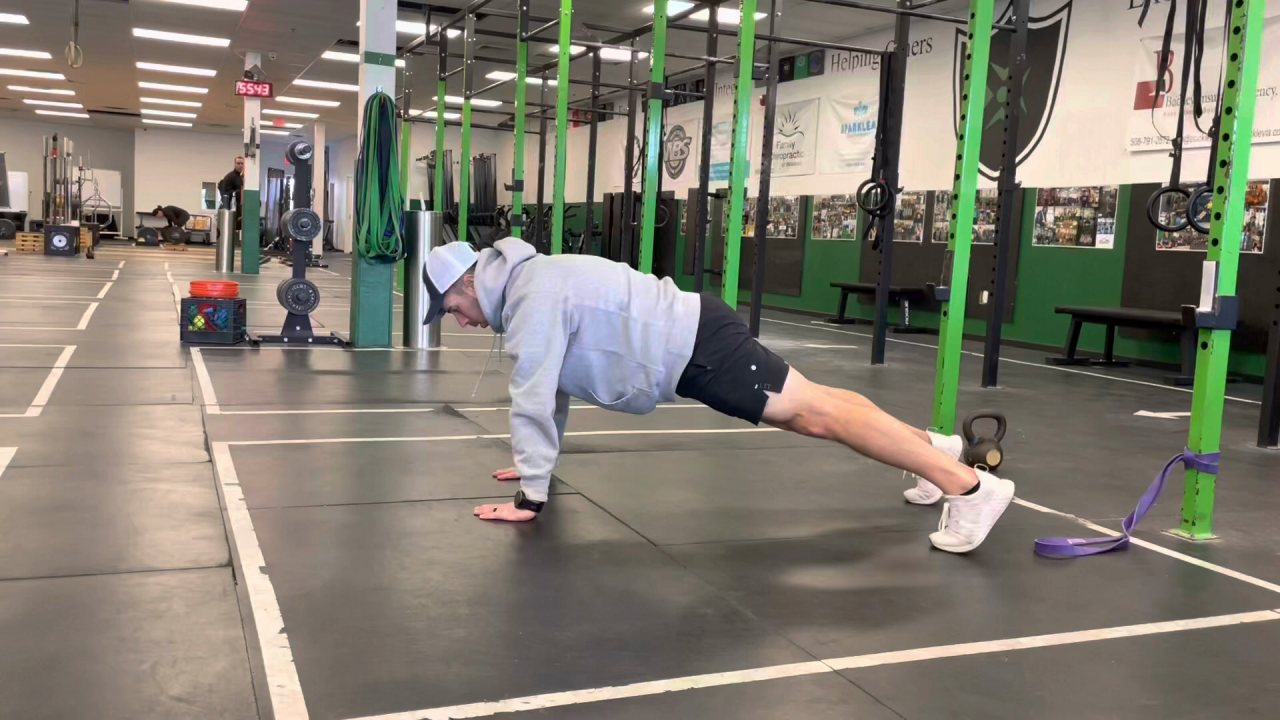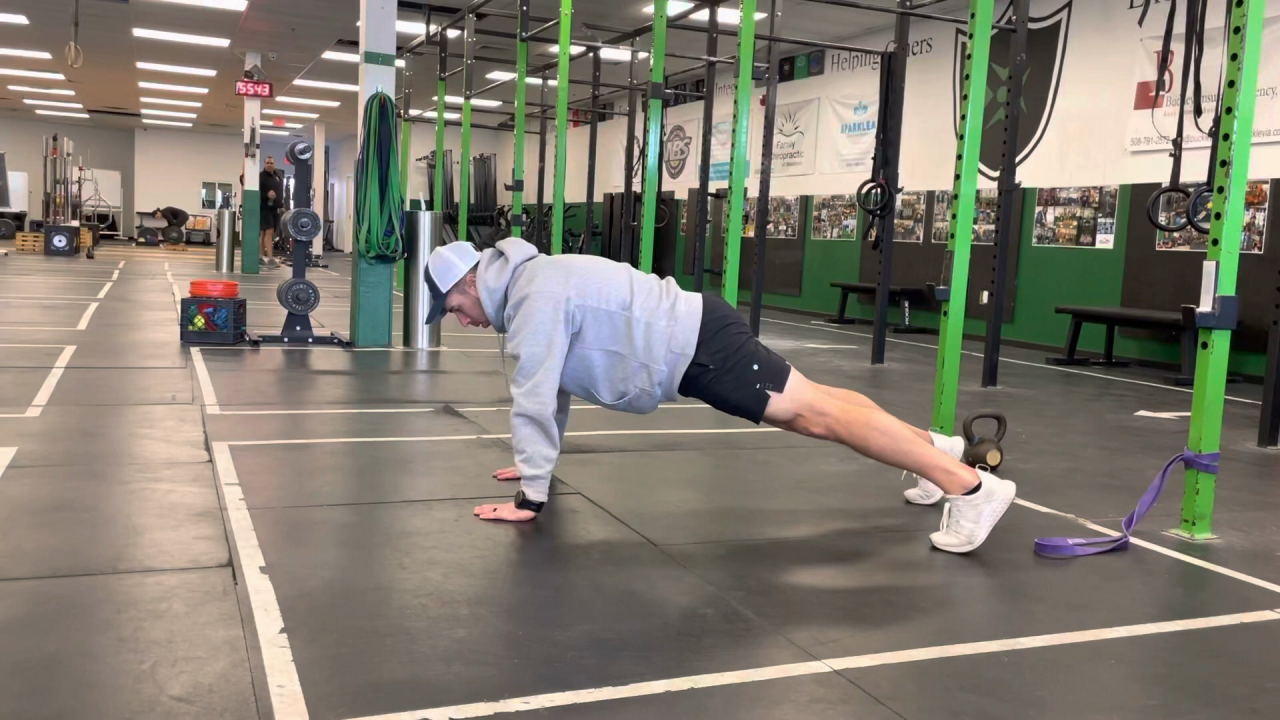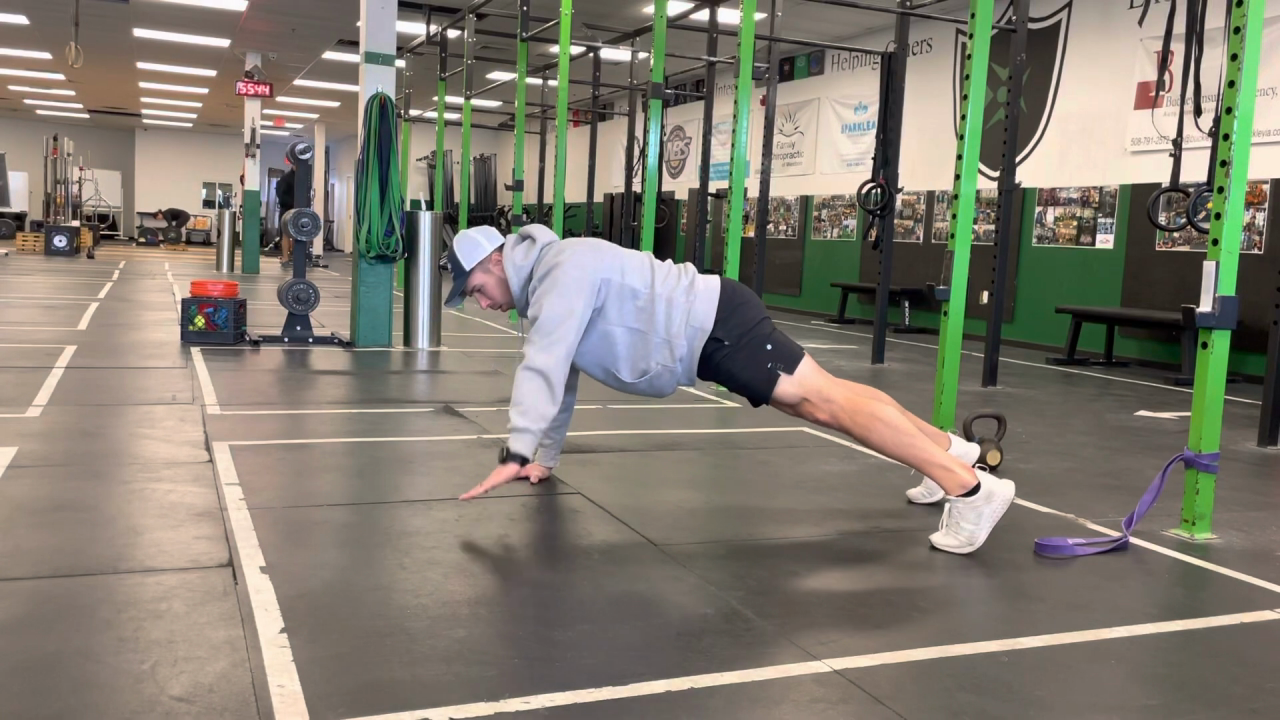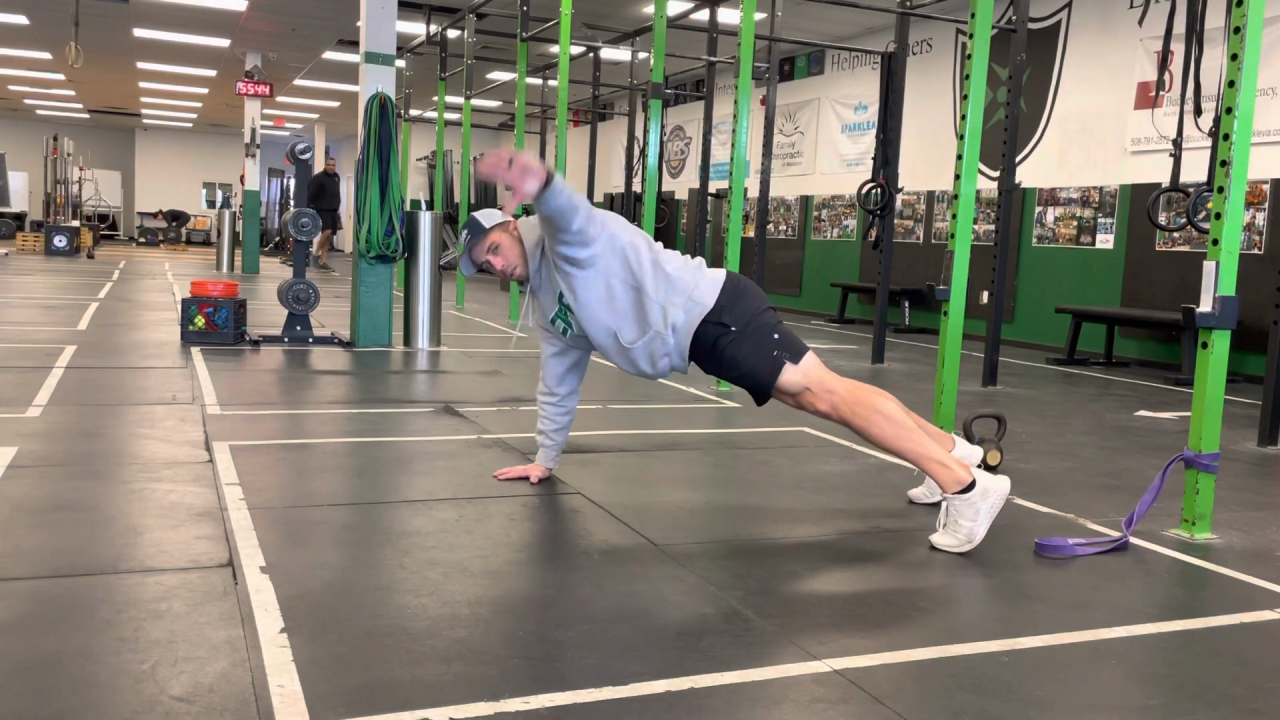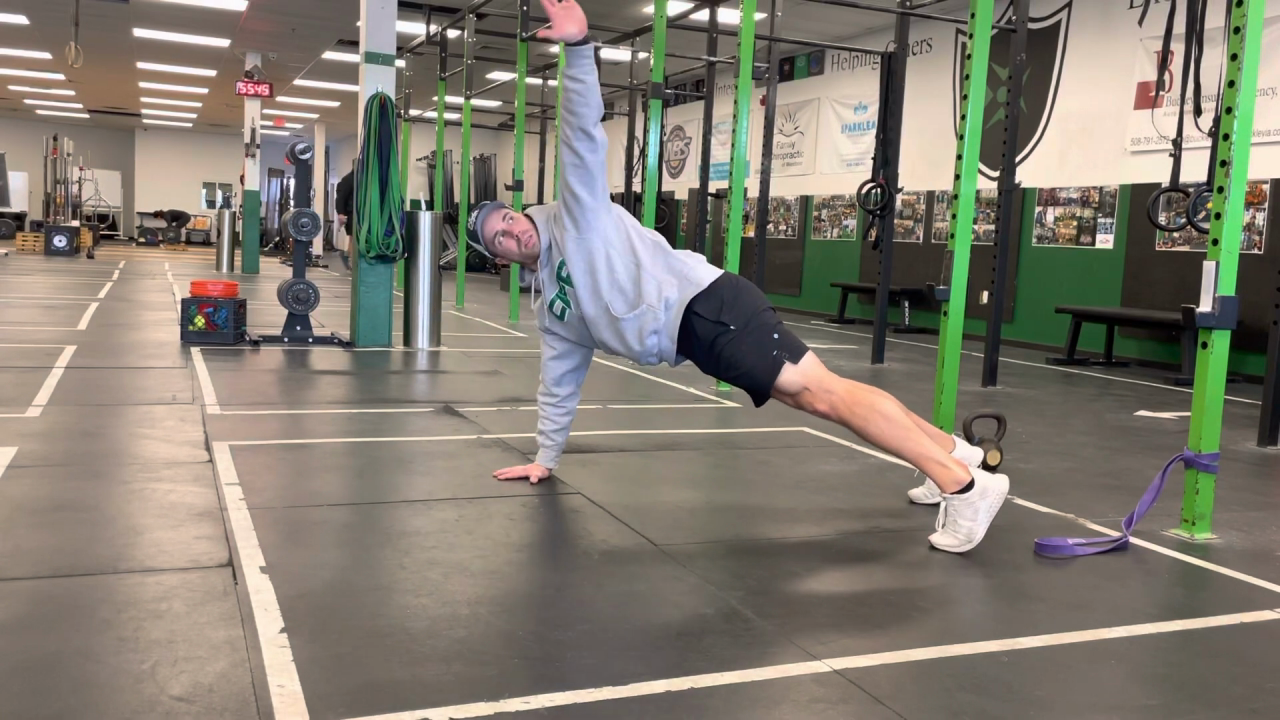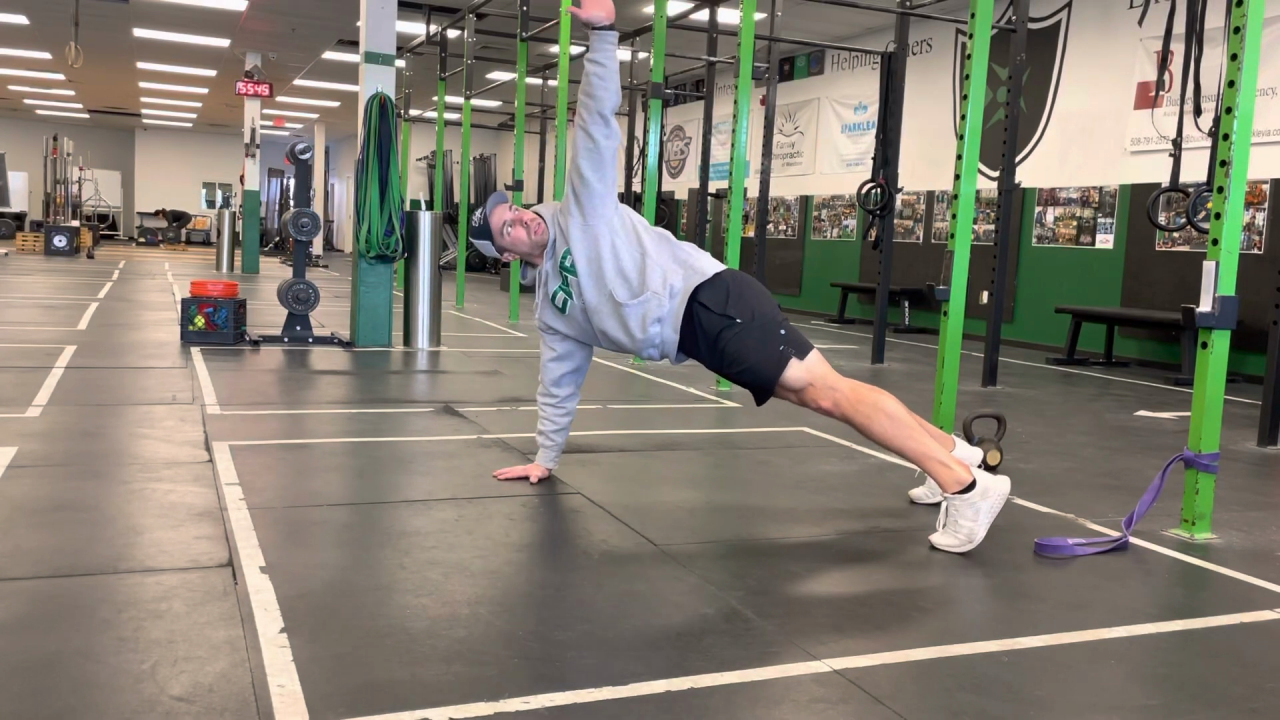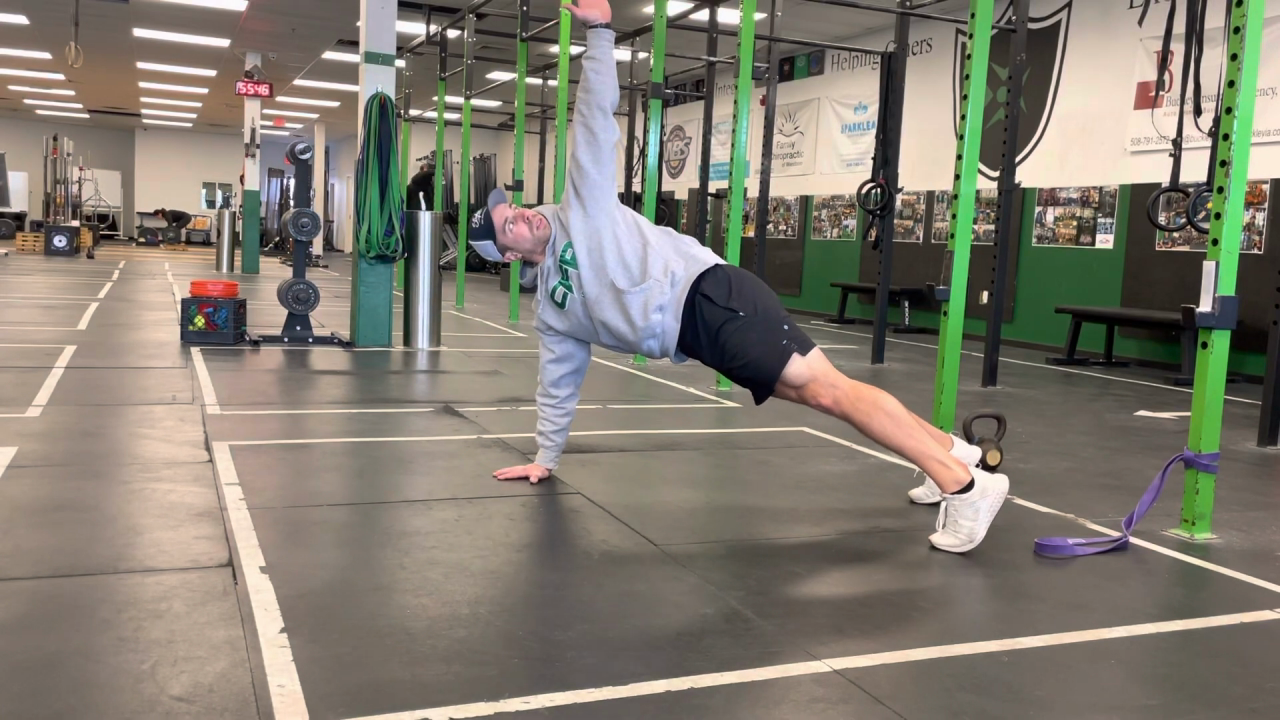
dt=0.5s
person 1, frame 1
left shoulder: (532, 295)
right shoulder: (528, 285)
left elbow: (533, 399)
right elbow: (553, 387)
left wrist: (530, 495)
right wrist: (538, 461)
left hip: (695, 346)
right hip: (690, 341)
left knee: (812, 411)
right knee: (807, 403)
left ankle: (970, 486)
right ankle: (932, 445)
person 1, frame 2
left shoulder: (533, 296)
right shoulder: (530, 285)
left elbow: (534, 399)
right elbow: (555, 386)
left wrist: (530, 496)
right wrist: (536, 460)
left hip: (696, 346)
right hip: (691, 343)
left knee: (814, 413)
right knee: (812, 397)
left ankle: (970, 488)
right ankle: (934, 446)
person 1, frame 3
left shoulder: (564, 266)
right shoulder: (541, 297)
left elbow: (545, 365)
right elbow: (557, 377)
left wrist: (514, 450)
right wrist: (544, 457)
left hip: (716, 322)
right hip: (705, 336)
left knee: (822, 399)
right knee: (819, 396)
left ankle: (969, 485)
right ankle: (948, 446)
person 1, frame 4
left shoulder: (569, 235)
right shoulder: (548, 296)
left elbow: (565, 213)
right elbow: (558, 378)
left wrist: (537, 182)
right wrist: (545, 455)
left hip: (716, 310)
right hip: (702, 337)
left knee: (822, 391)
right knee: (818, 397)
left ankle: (963, 481)
right ankle: (951, 450)
person 1, frame 5
left shoulder: (575, 217)
right shoulder: (550, 305)
left elbow: (583, 134)
right elbow: (560, 380)
left wrist: (577, 46)
right wrist: (546, 457)
left hip: (708, 307)
right hip: (695, 338)
left knee: (821, 392)
right knee: (813, 398)
left ankle: (965, 483)
right ankle: (952, 453)
person 1, frame 6
left shoulder: (581, 210)
right shoulder: (551, 304)
left elbow: (597, 121)
right elbow: (559, 380)
right wrist: (544, 456)
left hip: (709, 299)
right hip: (694, 335)
left knee: (825, 388)
right knee: (817, 397)
left ankle: (964, 481)
right ankle: (950, 453)
person 1, frame 7
left shoulder: (581, 207)
right shoulder: (550, 309)
left elbow: (595, 117)
right elbow: (558, 381)
right wrist: (545, 456)
left hip: (710, 295)
right hip: (696, 336)
left knee: (825, 387)
right knee: (811, 395)
left ankle: (965, 484)
right ankle: (947, 454)
